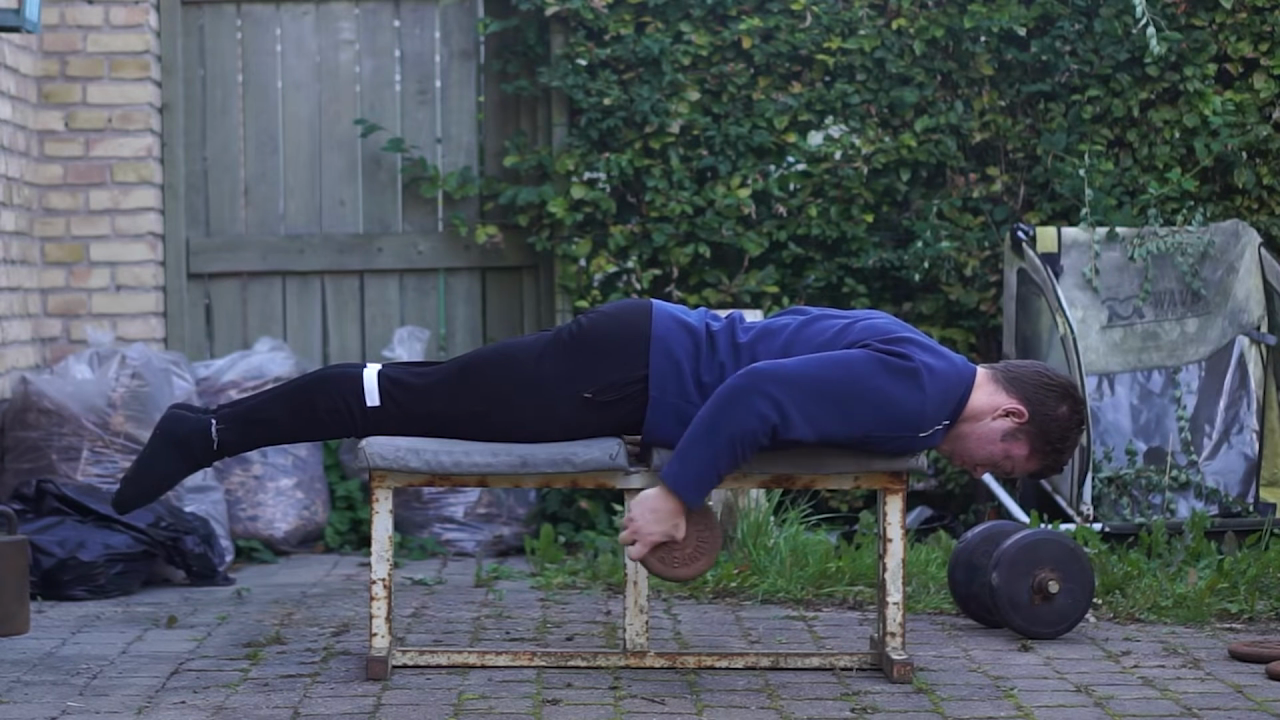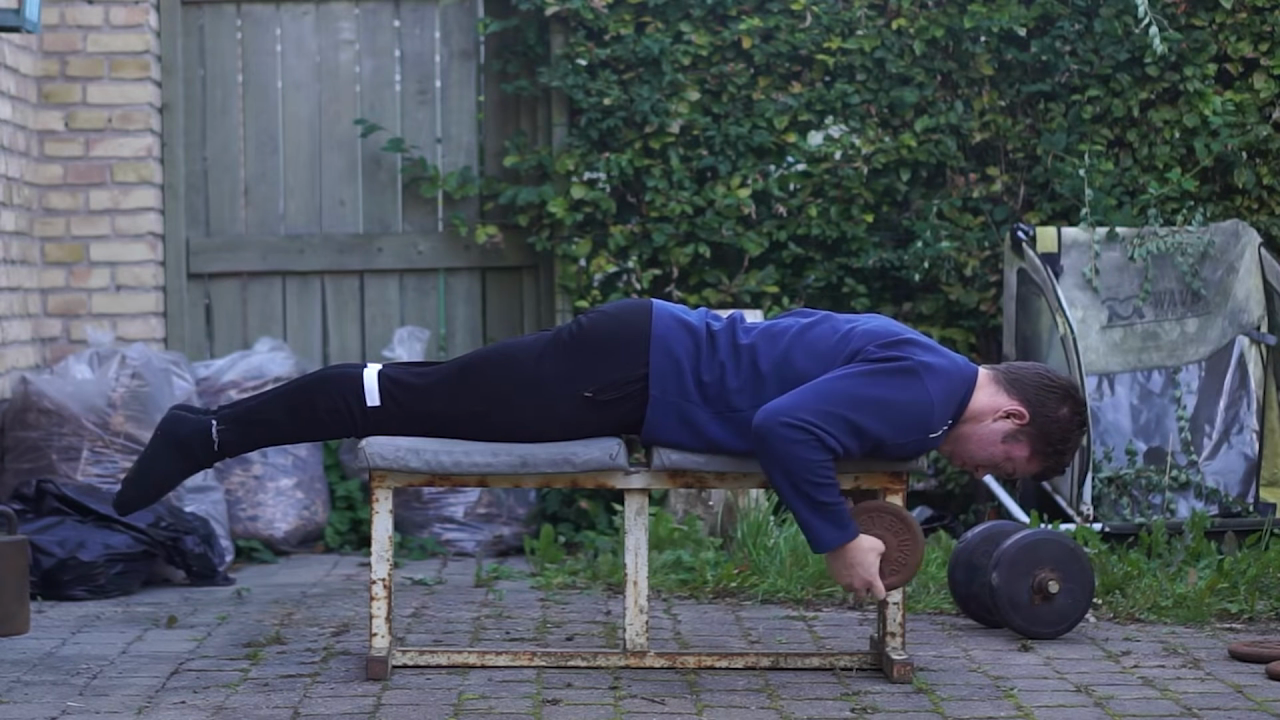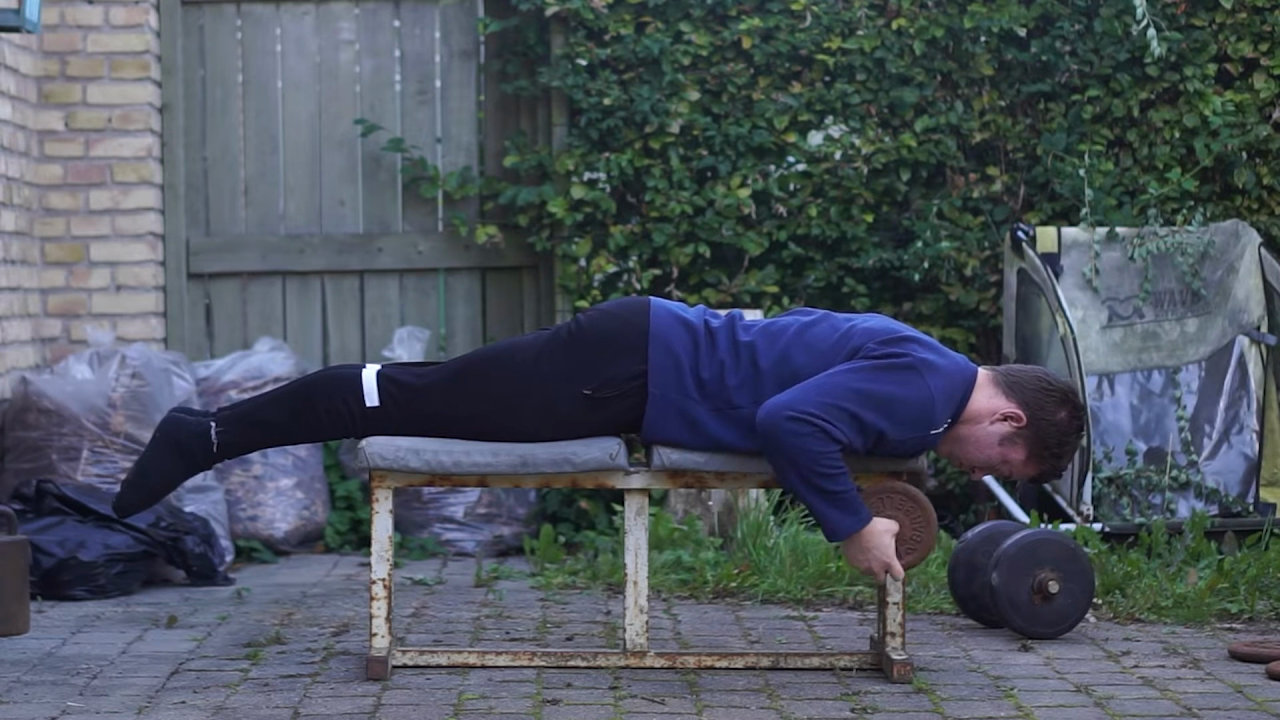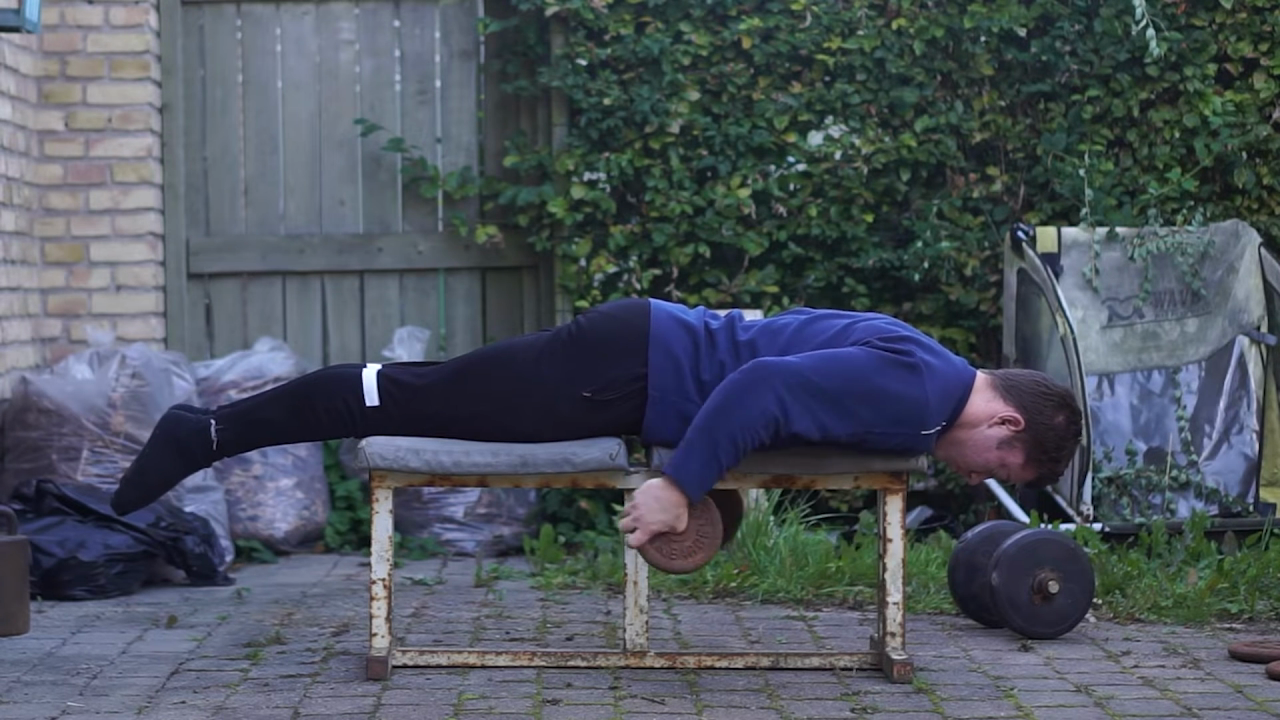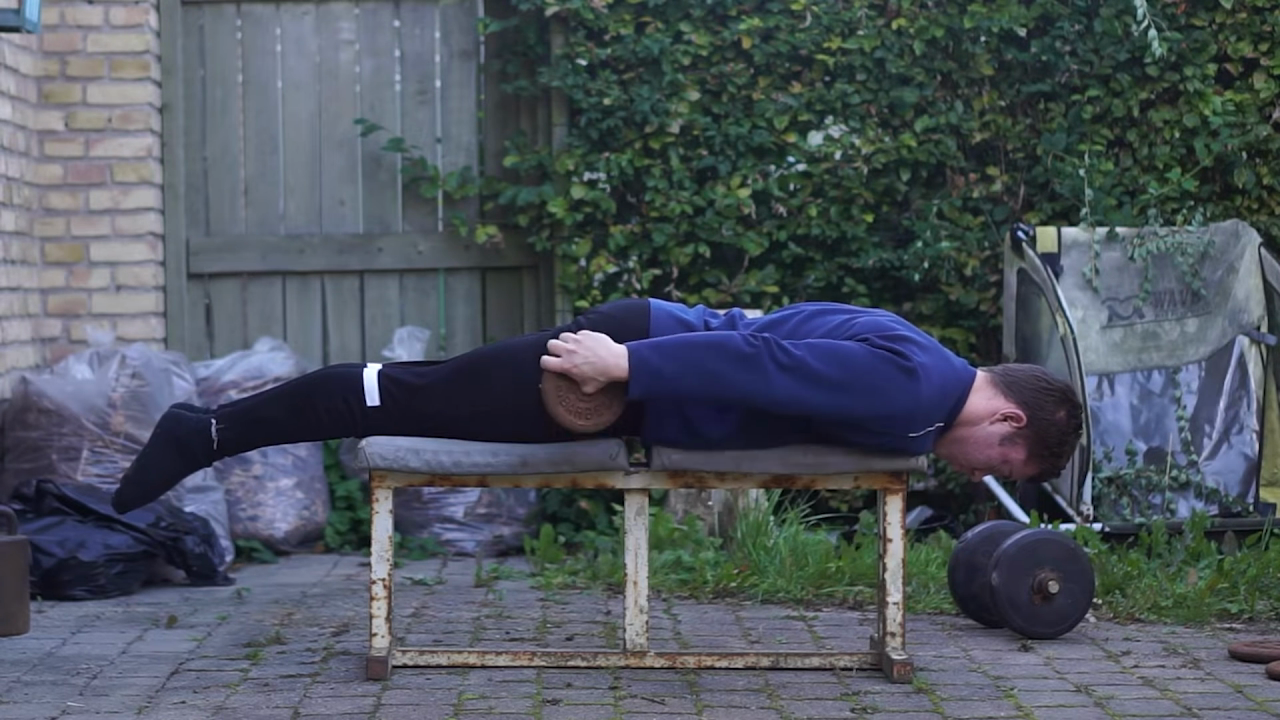
dt=0.4s
person 1, frame 1
left shoulder: (915, 364)
right shoulder: (912, 391)
right elbow: (756, 393)
right wrist: (675, 492)
left hip: (641, 356)
right hip: (631, 371)
left knee: (424, 394)
right knee: (415, 400)
left ankle: (213, 424)
right ankle: (211, 428)
person 1, frame 2
left shoulder: (919, 367)
right shoulder: (924, 393)
right elbow: (784, 430)
right wrist: (839, 543)
left hip: (644, 354)
right hip: (631, 370)
left knee: (423, 394)
right knee: (414, 401)
left ankle: (215, 426)
right ankle: (209, 429)
person 1, frame 3
left shoulder: (919, 368)
right shoulder: (924, 392)
right elbow: (787, 421)
right wrist: (852, 525)
left hip: (645, 354)
right hip: (631, 368)
left knee: (425, 393)
right knee: (414, 400)
left ankle: (217, 424)
right ankle: (211, 430)
person 1, frame 4
left shoulder: (916, 368)
right shoulder: (916, 392)
right elbow: (767, 388)
right wrist: (679, 484)
left hip: (647, 355)
right hip: (634, 372)
left knee: (421, 393)
right knee: (416, 401)
left ankle: (215, 424)
right ankle: (210, 429)
person 1, frame 5
left shoulder: (915, 365)
right shoulder: (908, 389)
right elbow: (754, 362)
right wrist: (626, 368)
left hip: (637, 350)
right hip: (631, 351)
left knee: (421, 393)
right knee: (411, 402)
left ankle: (215, 424)
right ankle: (209, 429)
